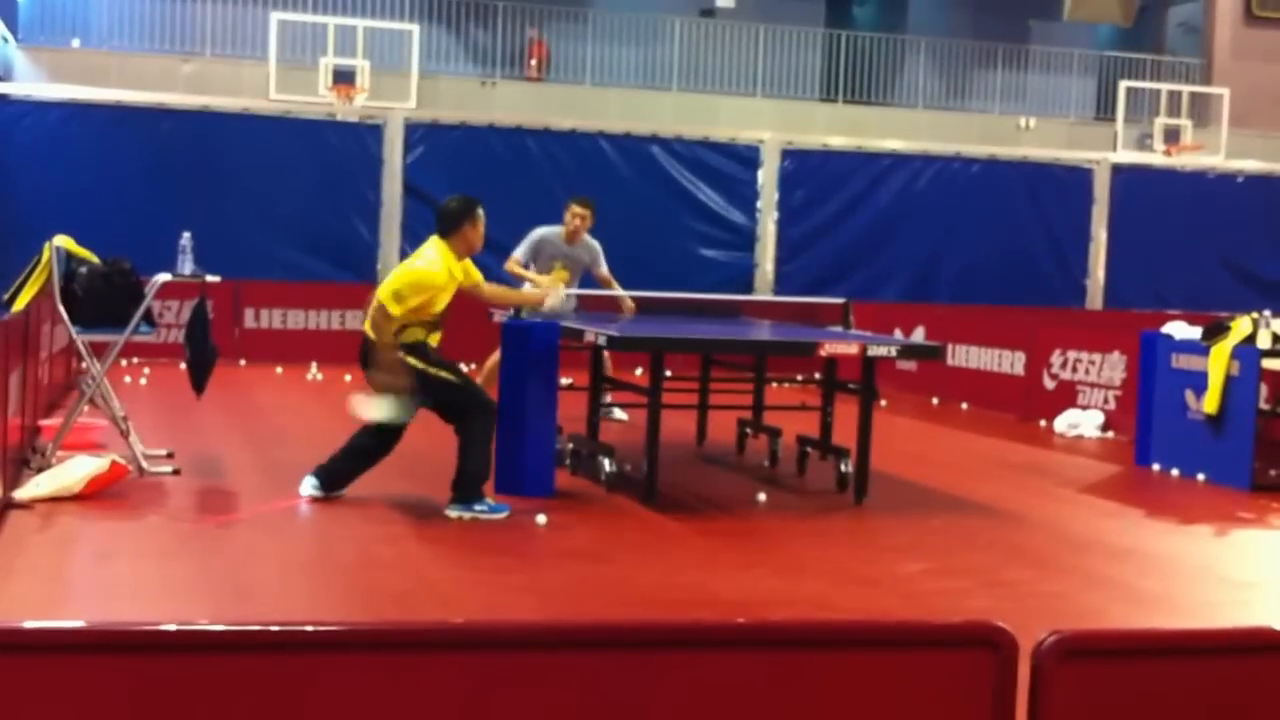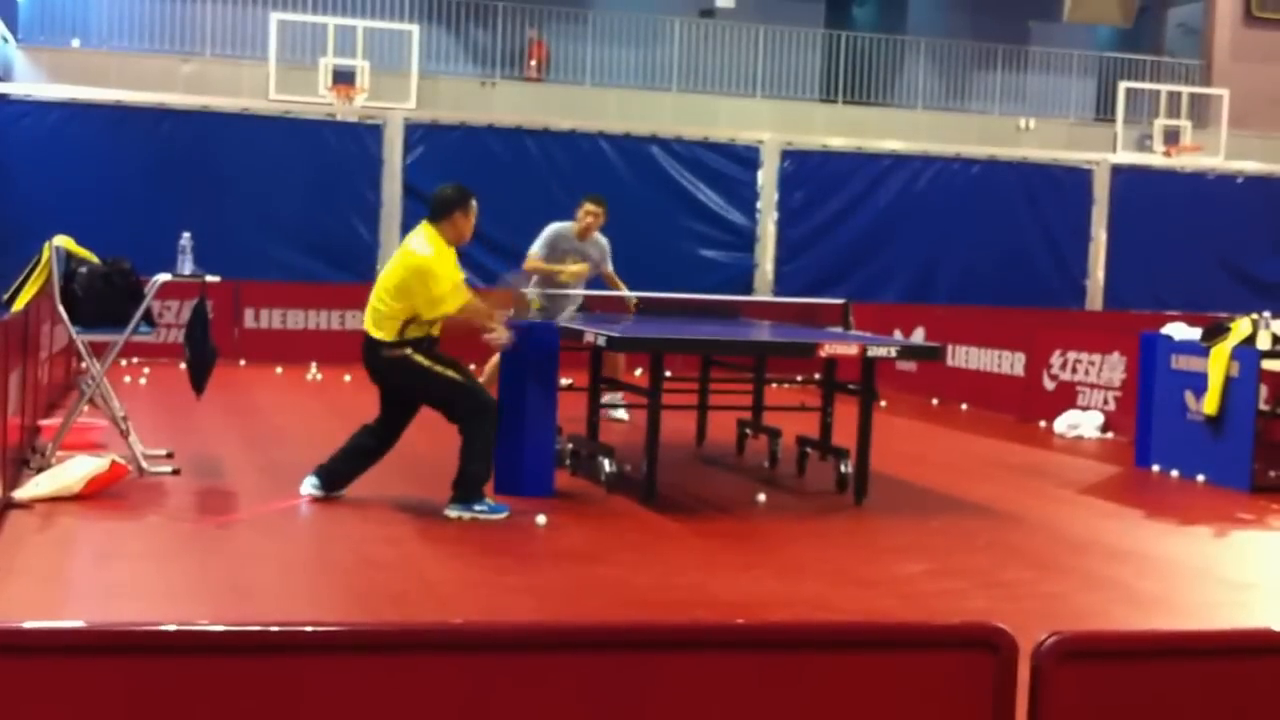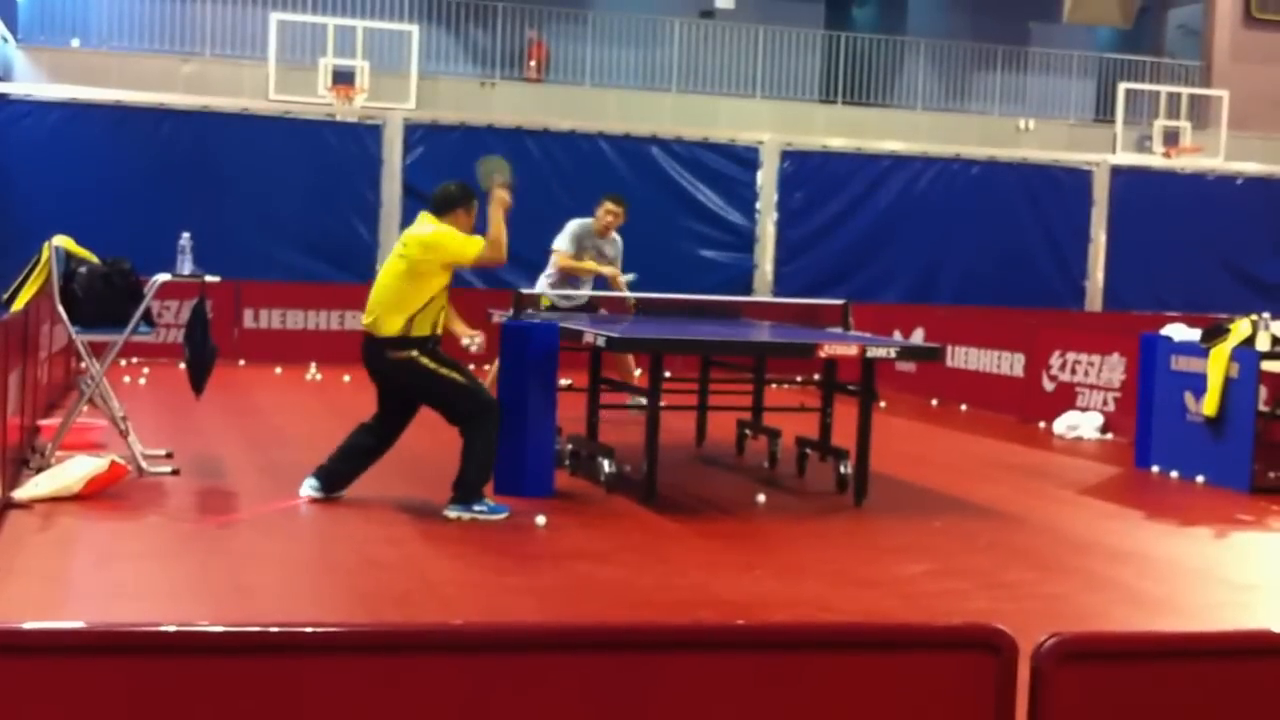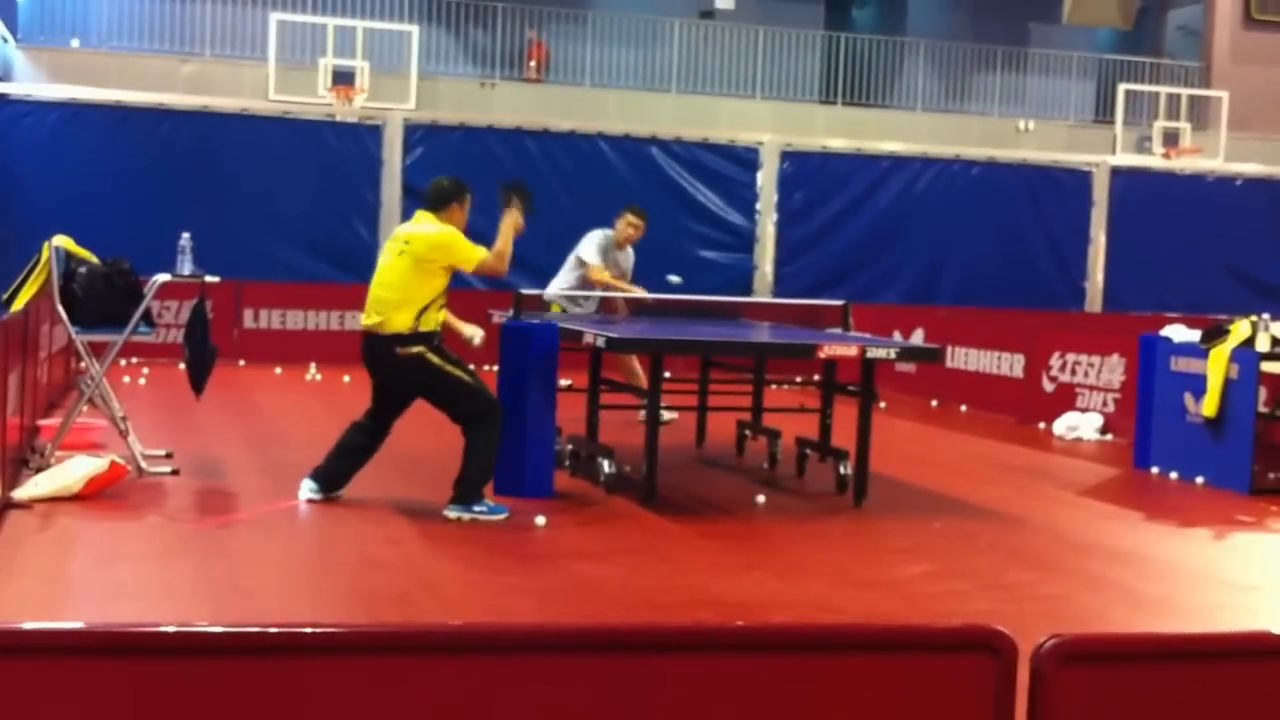
dt=0.1s
person 1, frame 1
left shoulder: (451, 256)
right shoulder: (428, 271)
left elbow: (483, 291)
right elbow: (380, 315)
left wrist: (532, 297)
right wrist: (388, 370)
left hip: (401, 348)
right hip: (395, 354)
left knee: (388, 425)
right knee: (479, 410)
left ankle: (324, 480)
right ankle: (467, 499)
person 1, frame 2
left shoulder: (436, 245)
right shoulder: (427, 258)
left elbow: (458, 297)
right elbow: (457, 312)
left wrist: (491, 324)
right wrist: (492, 318)
left hip: (398, 346)
right hip: (397, 352)
left knee: (391, 422)
right knee: (480, 410)
left ankle: (323, 480)
right ankle: (467, 500)
person 1, frame 3
left shoulder: (421, 235)
right shoulder: (435, 238)
right elbow: (496, 254)
left wrist: (460, 329)
right wrist: (497, 209)
left hip: (381, 347)
right hip: (404, 353)
left knee: (388, 420)
right knee: (482, 412)
left ankle: (323, 482)
right ankle: (467, 500)
person 1, frame 4
left shoulder: (405, 233)
right shoulder: (440, 236)
right elbow: (497, 266)
left wrist: (457, 323)
right wrist: (509, 225)
left hip: (381, 345)
right hip: (409, 349)
left knee: (379, 417)
right knee: (485, 411)
left ankle: (321, 482)
right ankle: (467, 500)
person 2, frame 1
left shoulder: (591, 248)
right shoulder: (541, 237)
left elbow: (605, 279)
right elbow: (511, 265)
left wrist: (622, 296)
right wrist: (536, 279)
left hip: (566, 310)
left ankle: (606, 403)
person 2, frame 2
left shoulder: (601, 245)
right shoulder: (555, 231)
left elbow: (609, 275)
right elbow: (529, 265)
left wrist: (627, 294)
right wrist: (566, 269)
left hip: (573, 308)
right hip: (540, 305)
left ankle: (612, 400)
person 2, frame 3
left shoulder: (615, 243)
right shoulder: (576, 228)
left elbow: (612, 278)
right elbow: (559, 263)
right wrist: (600, 268)
left hip: (580, 301)
right hip: (551, 297)
left ankle: (637, 398)
person 2, frame 4
left shoulder: (628, 255)
right shoulder: (598, 238)
left elbow: (619, 291)
right elbow: (595, 276)
right wrist: (634, 291)
left hip: (588, 308)
right hip: (561, 301)
